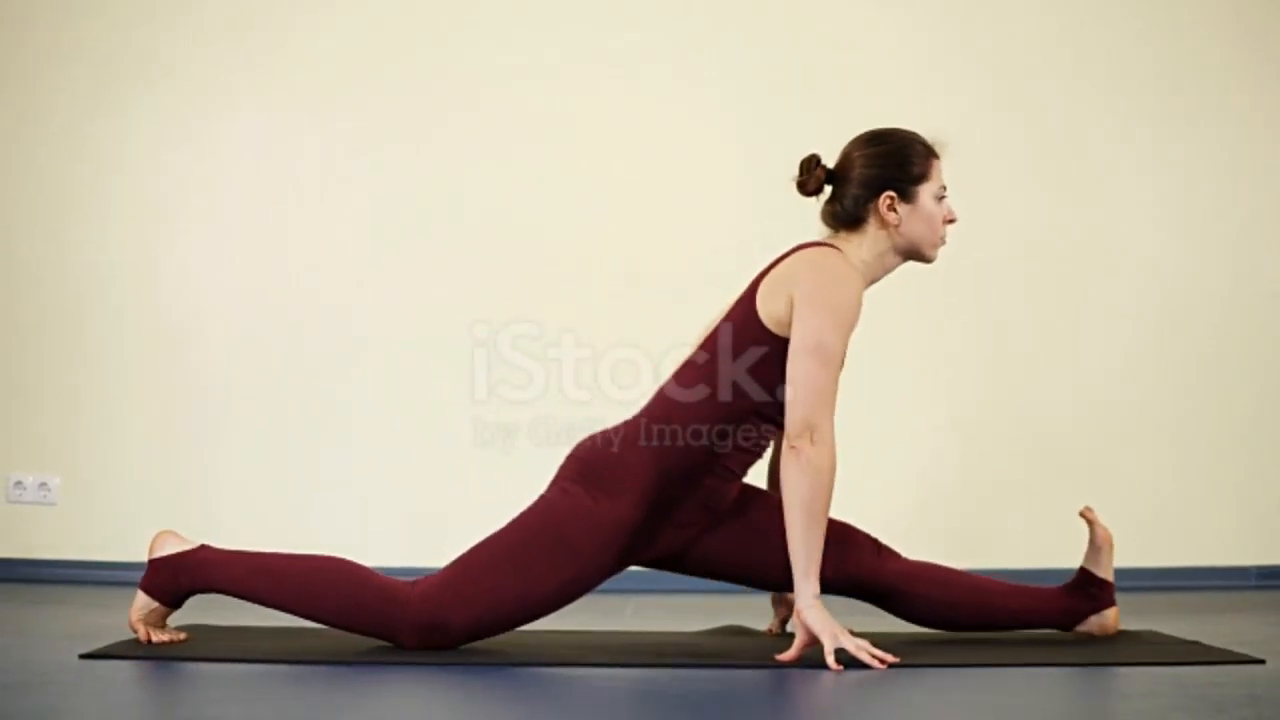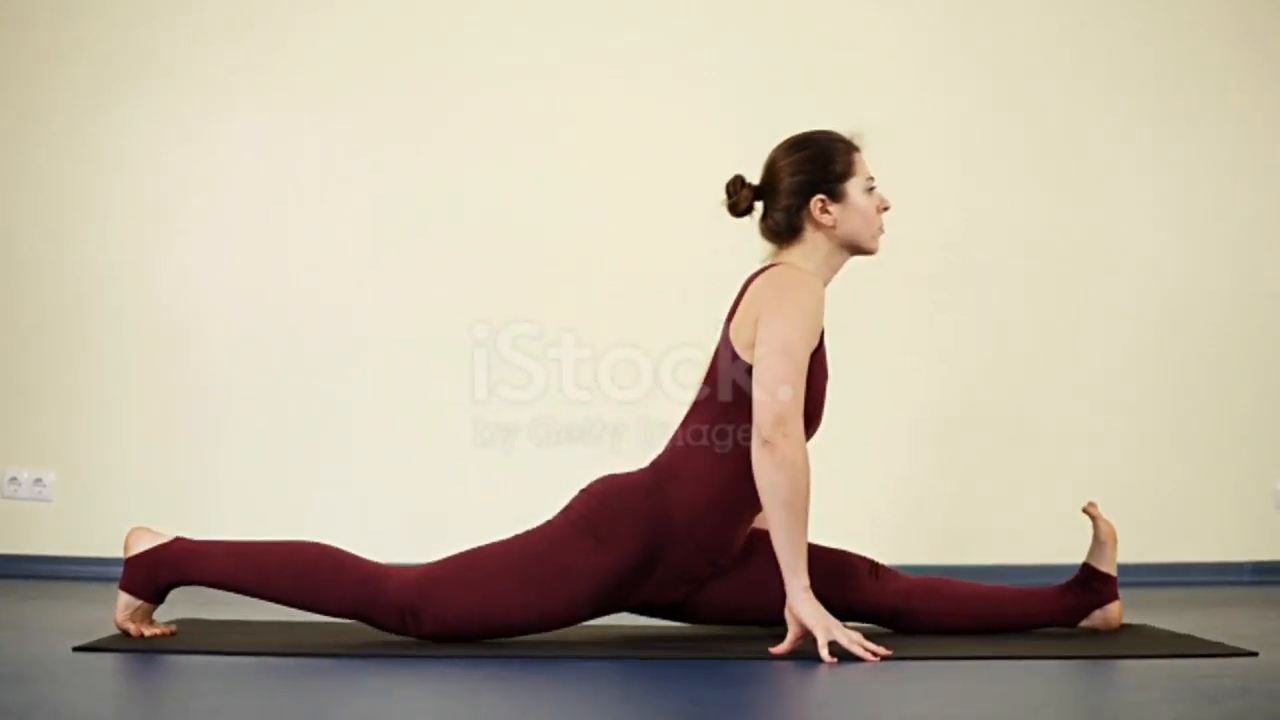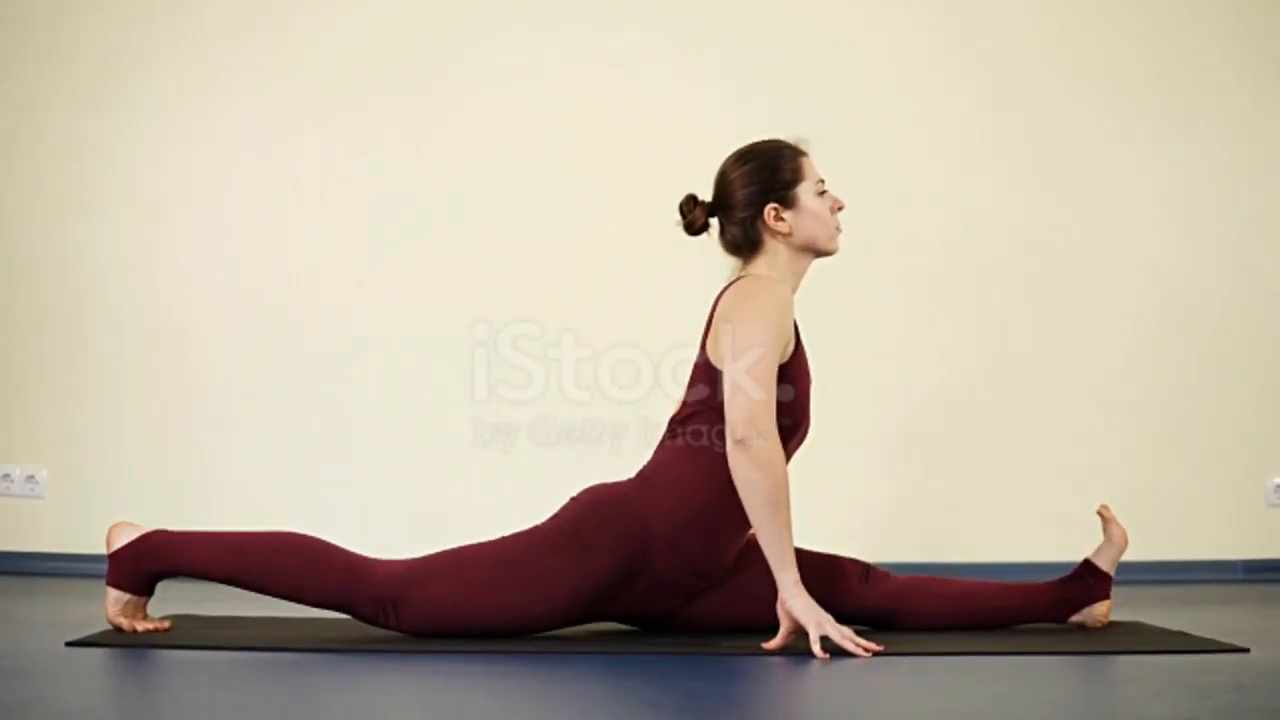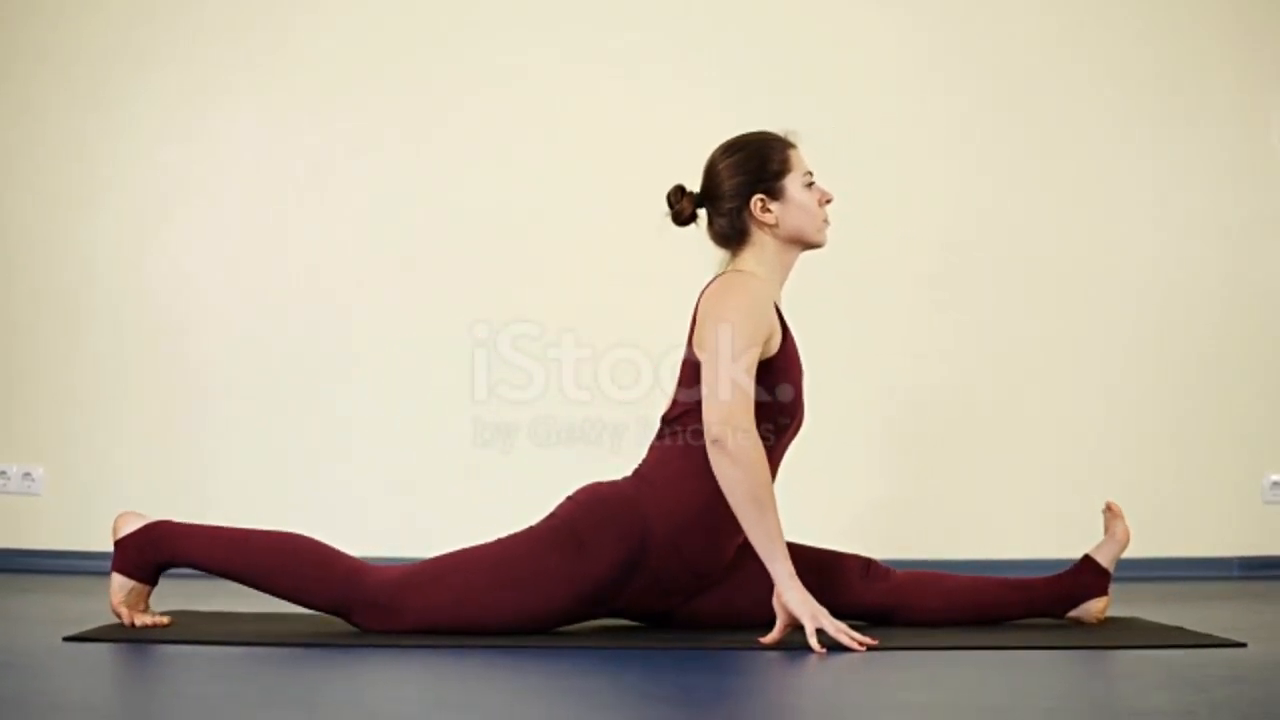
dt=0.5s
person 1, frame 1
left shoulder: (822, 271)
right shoulder: (830, 274)
left elbow: (789, 436)
right elbow: (805, 440)
left wrist: (791, 569)
right wrist: (809, 600)
left hip: (686, 495)
right hip: (621, 488)
left knee: (878, 571)
right knee: (421, 620)
right ankle: (186, 566)
person 1, frame 2
left shoulder: (782, 287)
right shoulder: (793, 289)
right elbow: (775, 439)
left wrist: (779, 575)
right wrist: (800, 595)
left hip: (689, 553)
right hip: (628, 538)
left knee: (885, 596)
right knee: (401, 600)
person 1, frame 3
left shoulder: (754, 306)
right shoulder: (761, 299)
right elbow: (748, 436)
left wrist: (781, 576)
right wrist: (790, 585)
left hip: (677, 570)
right hip: (619, 546)
left knee: (872, 594)
right knee: (383, 593)
person 1, frame 4
left shoulder: (750, 302)
right shoulder: (744, 292)
right elbow: (727, 432)
left wrist: (779, 572)
right wrist: (785, 578)
left hip: (675, 569)
right hip: (616, 544)
left knee: (869, 590)
right knee: (378, 598)
